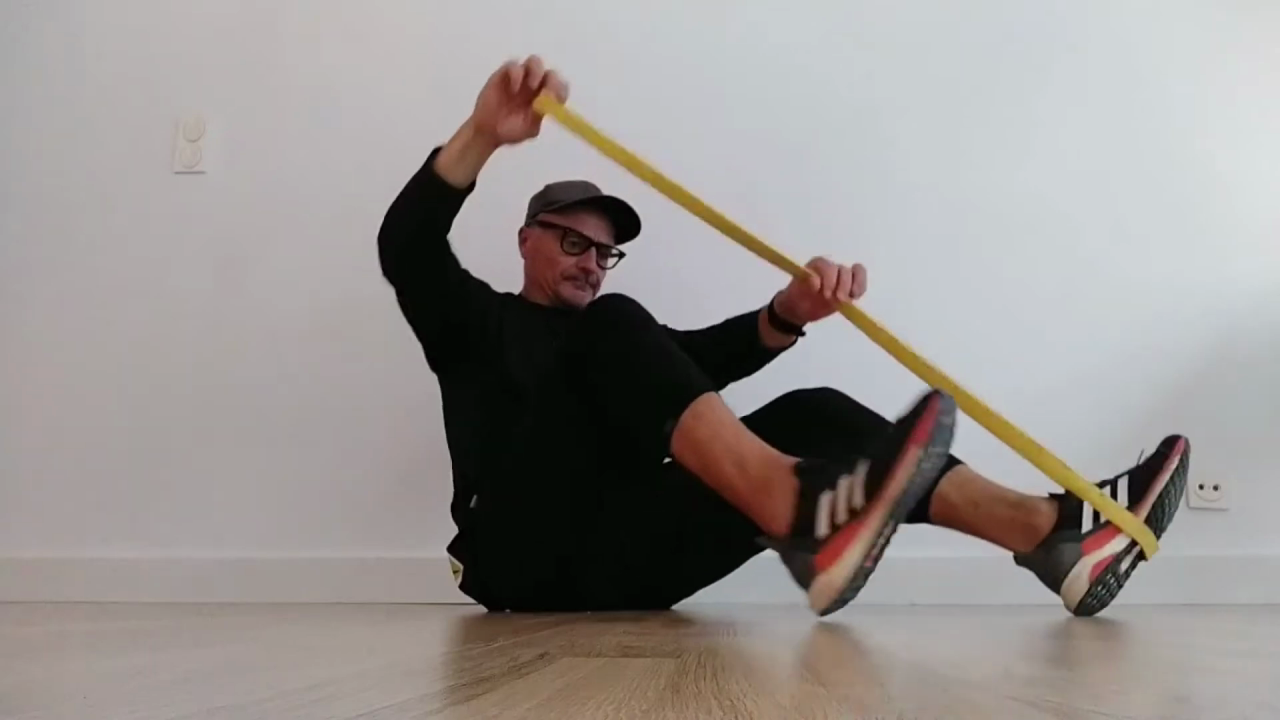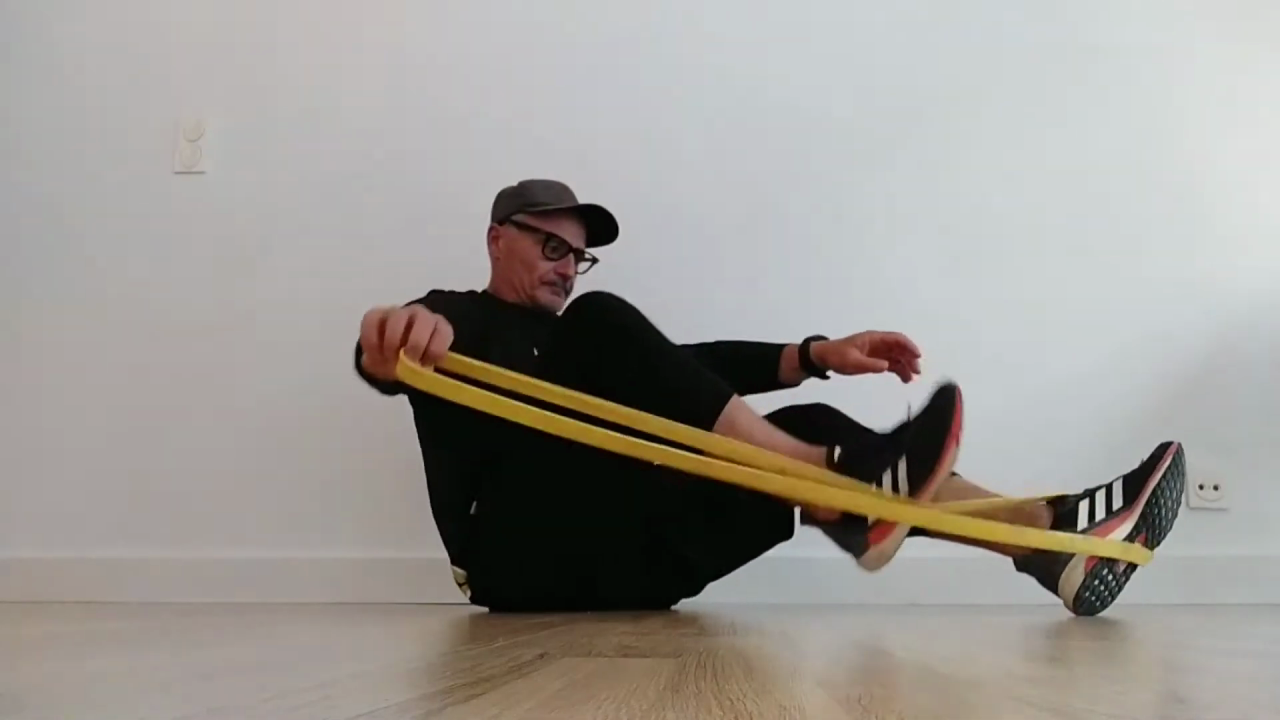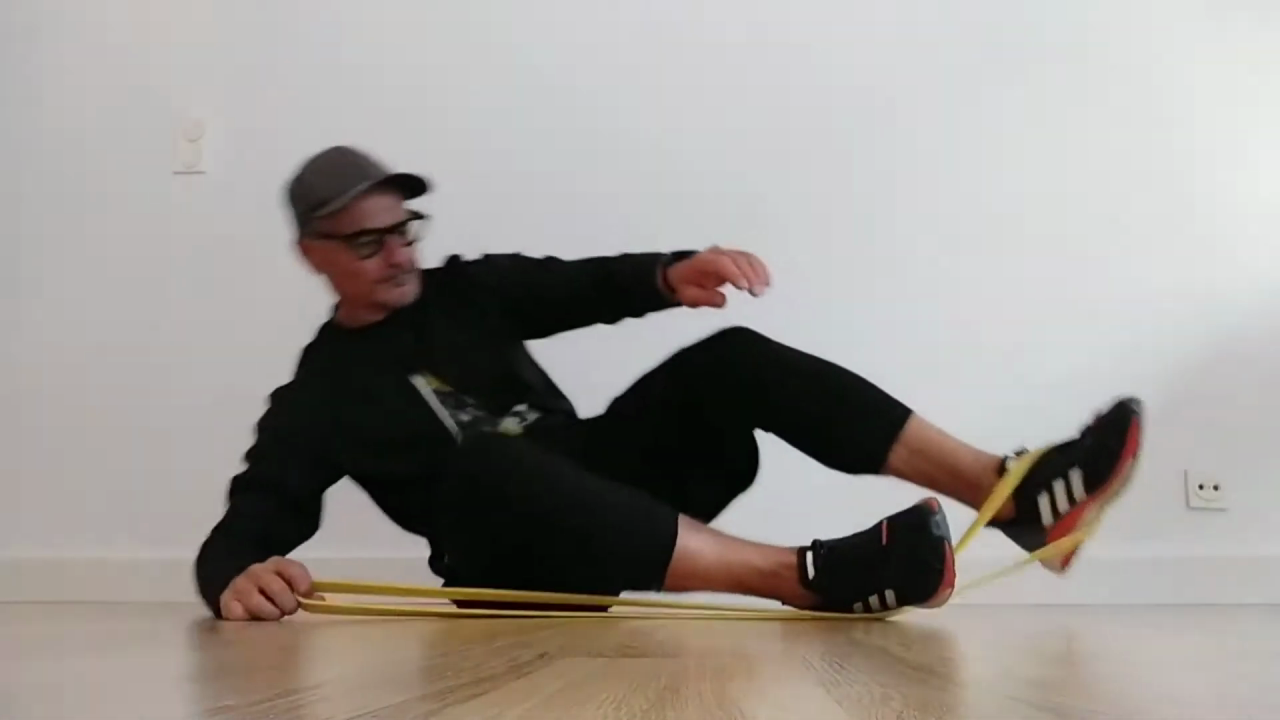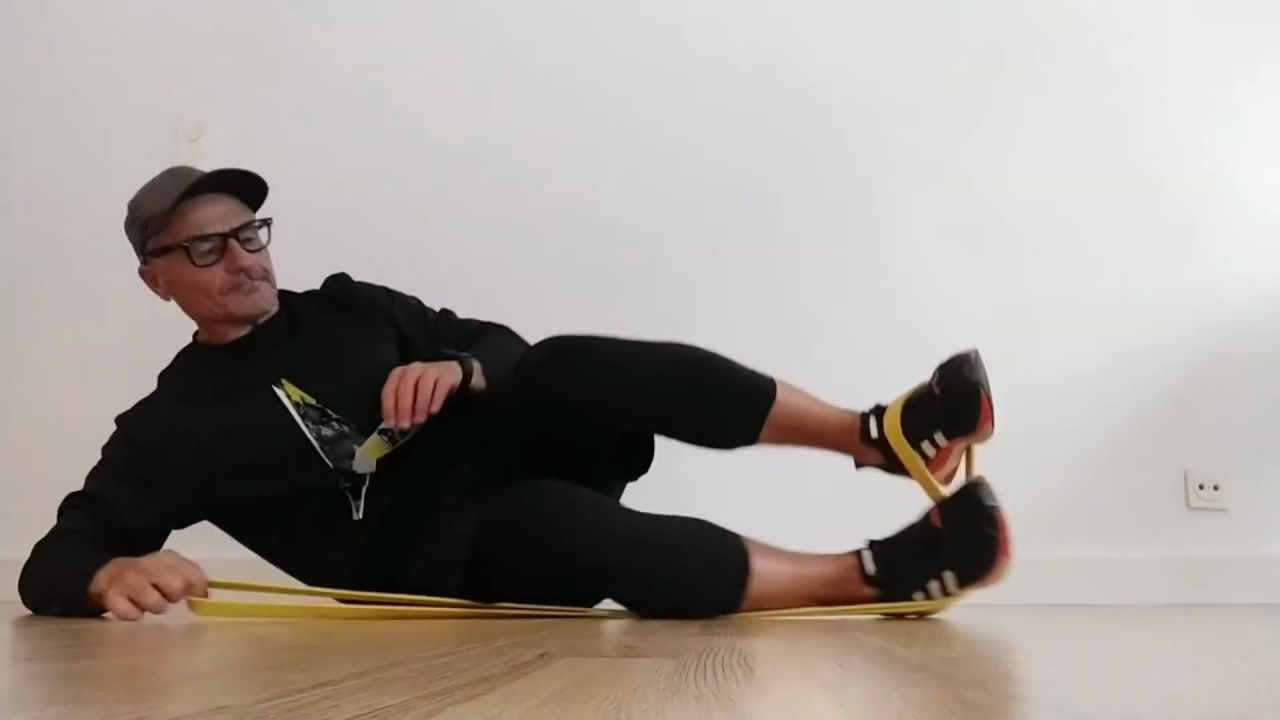
dt=1s
person 1, frame 1
left shoulder: (621, 344)
right shoulder: (476, 320)
left elbow: (715, 354)
right elbow: (404, 250)
left wrist: (789, 313)
right wrist: (482, 136)
left hip: (624, 561)
right hip: (527, 555)
left knee: (811, 413)
right knee: (616, 328)
left ankle: (1054, 531)
right ankle: (807, 513)
person 1, frame 2
left shoulder: (576, 343)
right shoulder: (451, 321)
left elbow: (690, 370)
right elbow: (384, 357)
left wrist: (817, 355)
right wrist: (394, 340)
left hip: (618, 560)
right hip: (523, 555)
left knee: (803, 430)
right knee: (601, 324)
left ankle: (1053, 536)
right ankle: (851, 484)
person 1, frame 3
left shoulder: (470, 289)
right shoulder: (317, 398)
left elbow: (588, 285)
right elbow: (243, 533)
left wrist: (672, 276)
right wrist: (240, 577)
left hip: (593, 493)
right hip: (517, 565)
left knee: (729, 359)
right knee: (485, 464)
left ankle: (1016, 495)
right ankle: (813, 576)
person 1, frame 4
left shoulder: (346, 307)
right shoulder: (169, 427)
left elbow: (506, 349)
right elbow: (50, 567)
left wrist: (453, 367)
right wrist: (112, 574)
left hip: (496, 456)
right hip: (427, 562)
left knee: (571, 368)
right knee: (546, 522)
left ankle: (876, 436)
right ankle: (877, 572)
